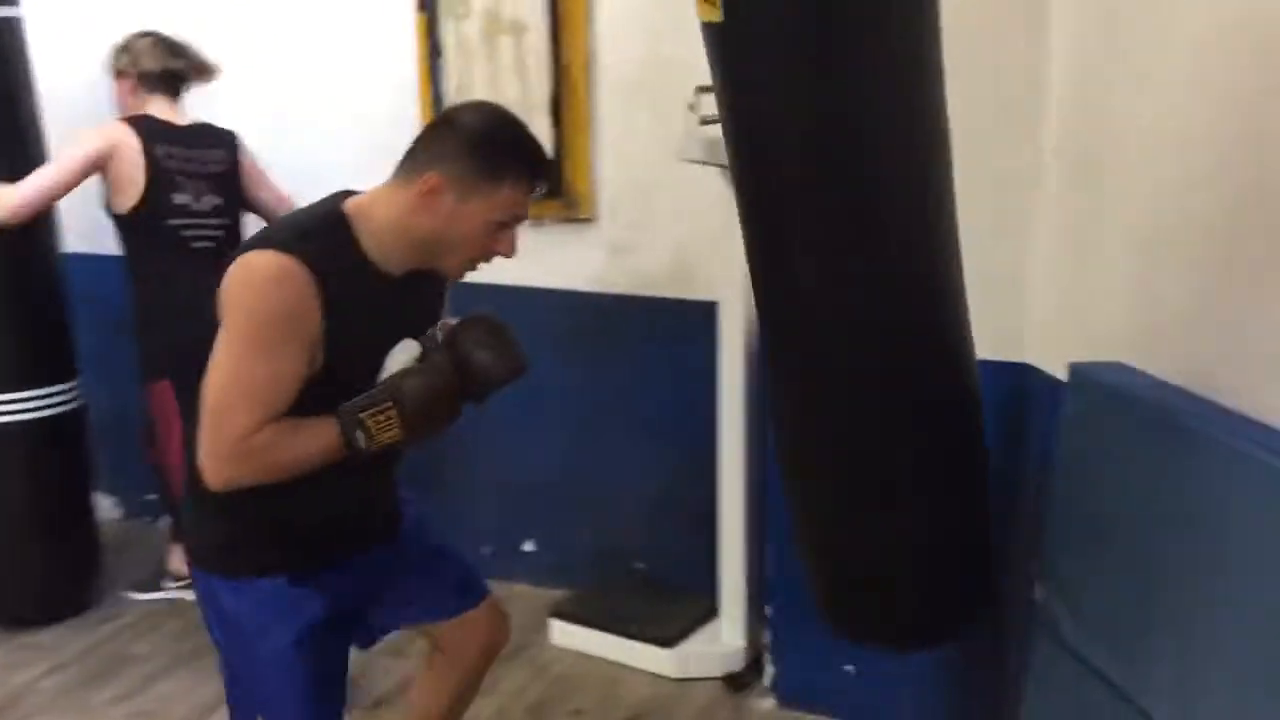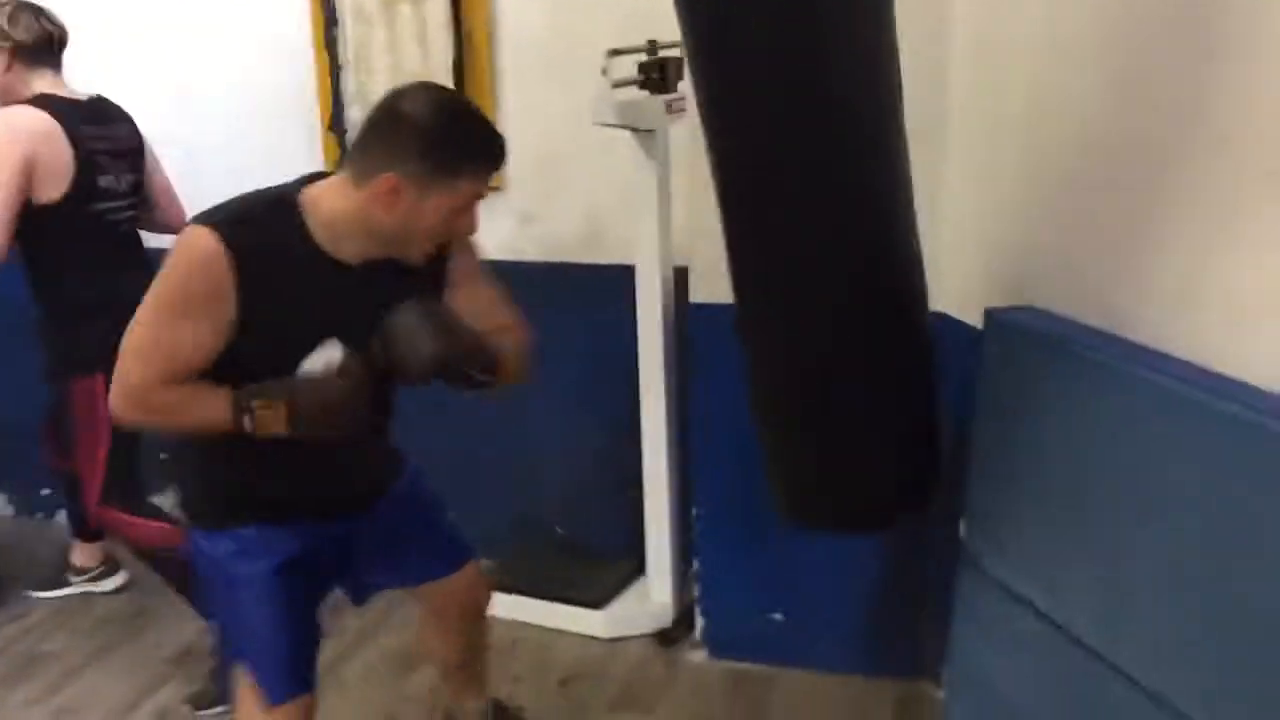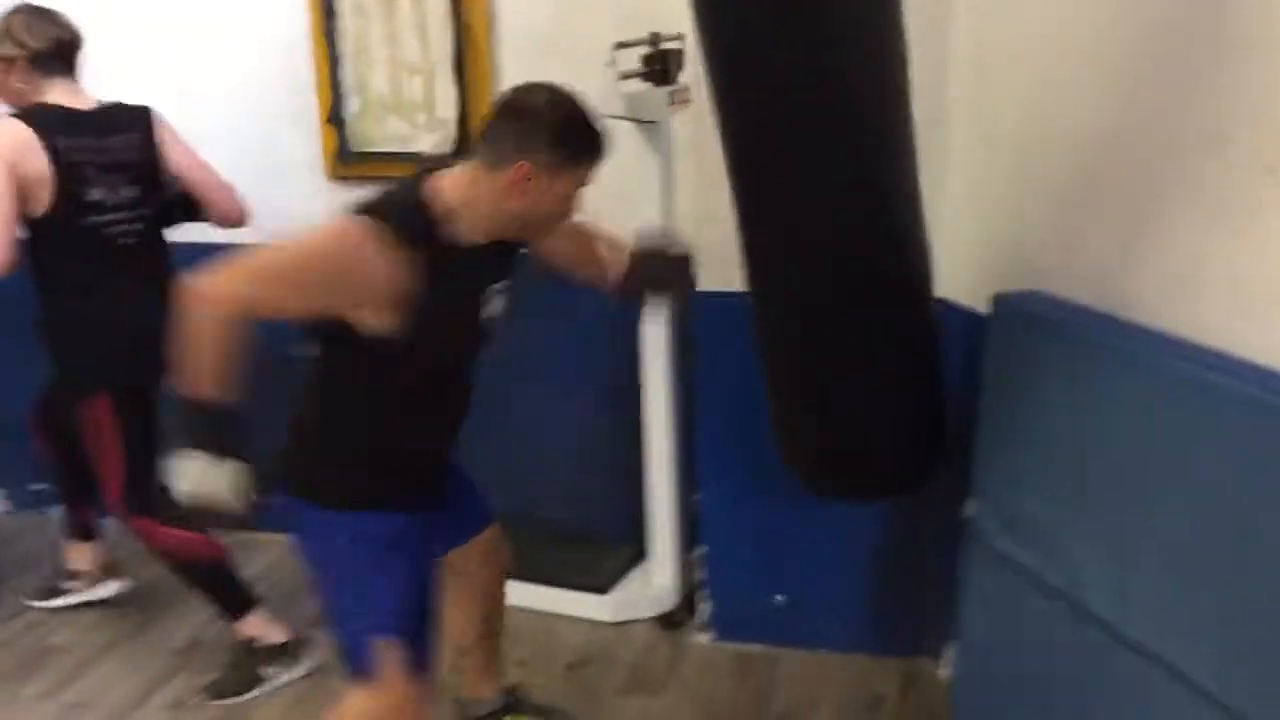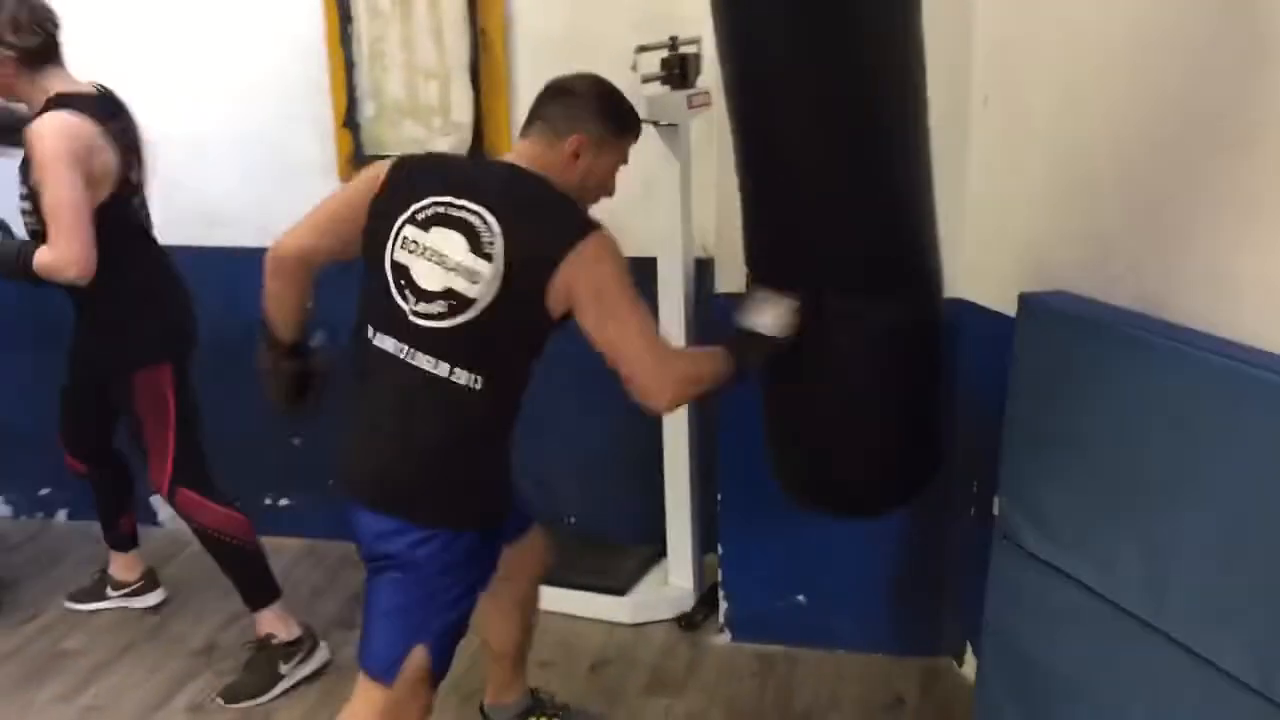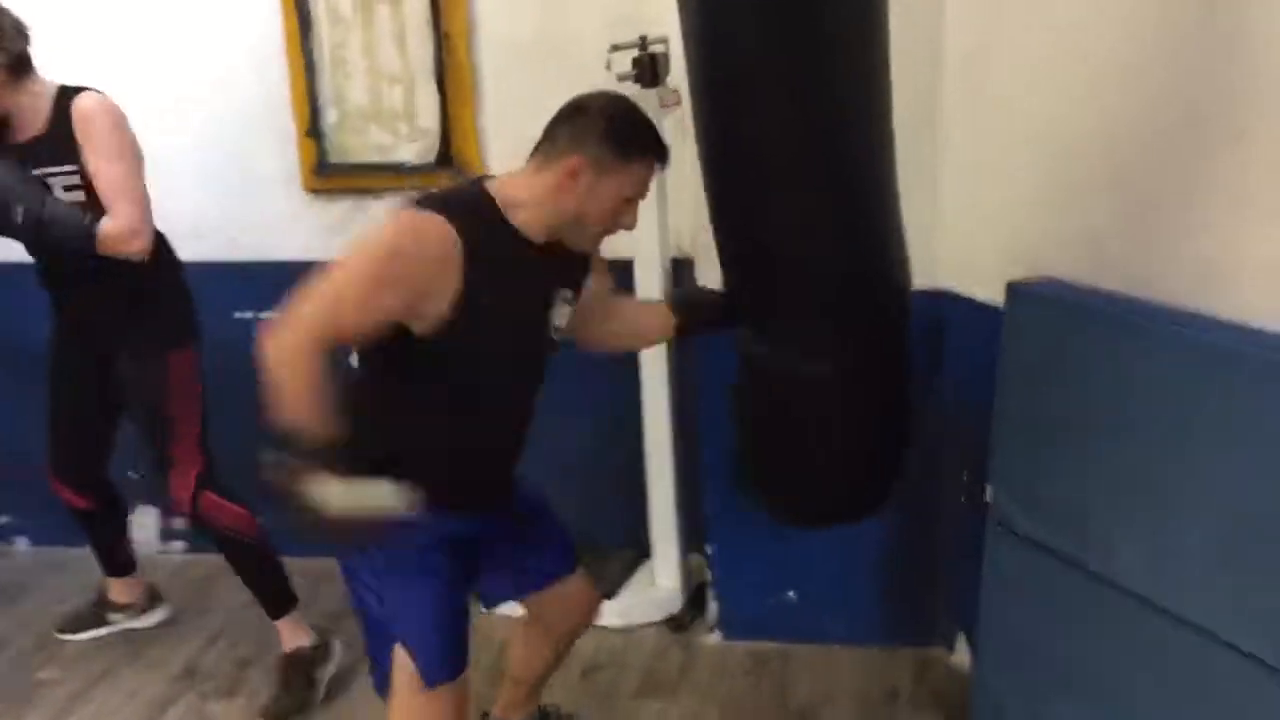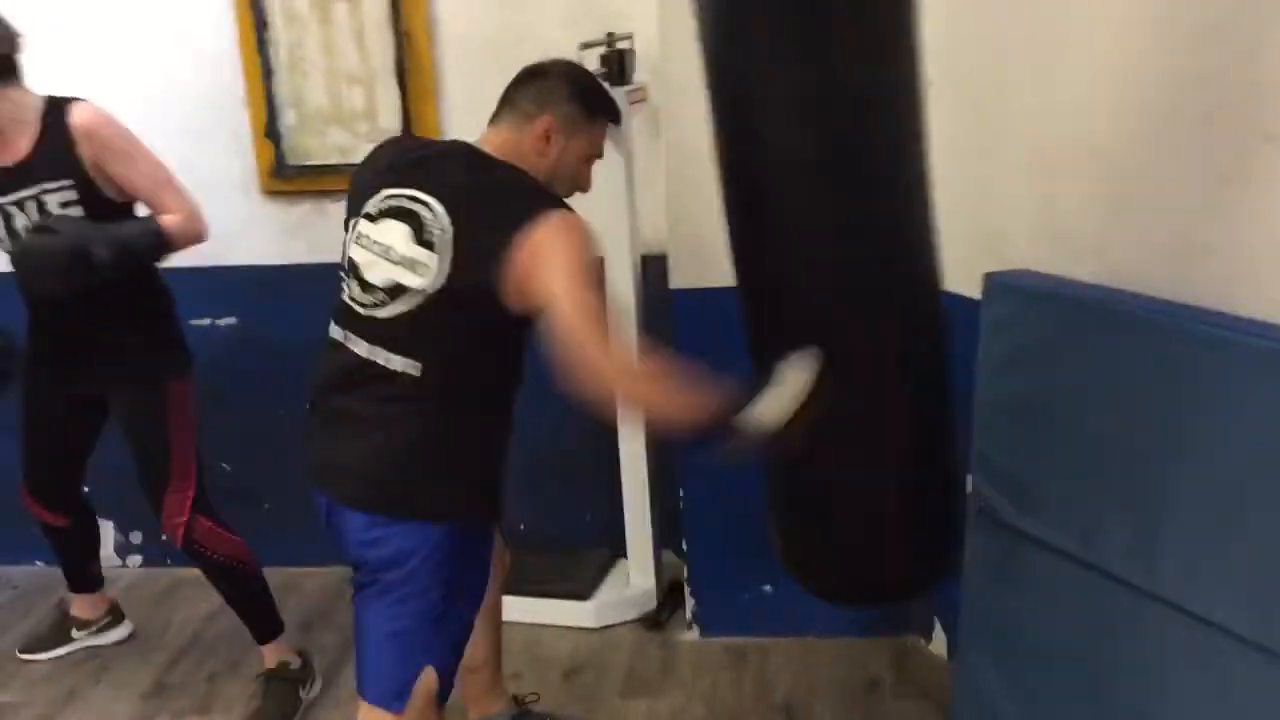
dt=0.2s
person 1, frame 1
left shoulder: (114, 138)
right shoulder: (226, 145)
right elbow: (289, 220)
left hip: (178, 341)
right knee: (173, 447)
right ankle: (186, 563)
person 1, frame 2
right shoulder: (113, 118)
right elbow: (171, 217)
left hip: (91, 338)
right hip: (133, 318)
left knee: (115, 494)
right knee: (68, 433)
right ankle: (89, 558)
person 1, frame 3
right shoulder: (143, 124)
right elbow: (231, 211)
left hip: (97, 345)
right hip: (151, 328)
left knee: (138, 502)
right knee: (56, 424)
left ankle: (270, 636)
right ankle: (86, 564)
person 1, frame 4
right shoulder: (96, 107)
left elbow: (74, 264)
left hip: (142, 326)
right hip: (111, 322)
left knee: (179, 482)
right knee: (81, 436)
left ankle: (285, 634)
right ankle: (129, 574)
person 1, frame 5
left shoulder: (89, 114)
left elbow: (134, 238)
left hip: (150, 323)
right hip: (81, 327)
left knee: (190, 487)
right knee: (70, 470)
left ankle: (302, 641)
right ankle: (128, 595)
person 1, frame 6
left shoulder: (81, 127)
left elbow: (187, 222)
left wrist: (97, 248)
left hip: (139, 348)
right hip: (57, 354)
left knee: (182, 515)
left ankle: (284, 662)
right ankle: (92, 611)
person 2, frame 1
left shoulder: (422, 257)
right shoulder: (281, 276)
right elbow: (226, 459)
left wrist: (466, 365)
right wrist: (384, 419)
left hip: (372, 519)
right hip: (259, 561)
left knee: (479, 628)
person 2, frame 2
left shoulder: (426, 243)
right shoulder: (223, 252)
left elbow: (512, 353)
right elbow: (135, 394)
left wrist: (452, 354)
right wrist: (284, 409)
left hip: (367, 482)
right hip: (252, 515)
left knee: (462, 591)
person 2, frame 3
left shoulder: (504, 216)
right shoulder: (378, 247)
left elbow: (583, 251)
right elbow: (212, 296)
left wrist: (638, 265)
right wrist: (210, 425)
left hip: (421, 463)
right hip: (352, 489)
left knee: (483, 560)
person 2, frame 4
left shoulder: (399, 176)
right shoulder: (577, 245)
left elbow: (287, 259)
right elbow: (661, 385)
left wrist: (284, 352)
right wrist: (751, 343)
left hip: (382, 451)
right hip: (436, 492)
left knee: (523, 557)
person 2, frame 5
left shoulder: (567, 248)
right shoulder: (439, 237)
left elbow: (602, 324)
right elbow: (290, 342)
left wrist: (701, 311)
right wrist: (322, 462)
left hip: (481, 490)
right hip: (397, 505)
left knee: (572, 601)
person 2, frame 6
left shoulder: (387, 163)
right shoulder: (543, 229)
right elbow: (610, 375)
right wrist: (738, 406)
left hip: (362, 453)
right hip: (414, 489)
left knee: (483, 571)
